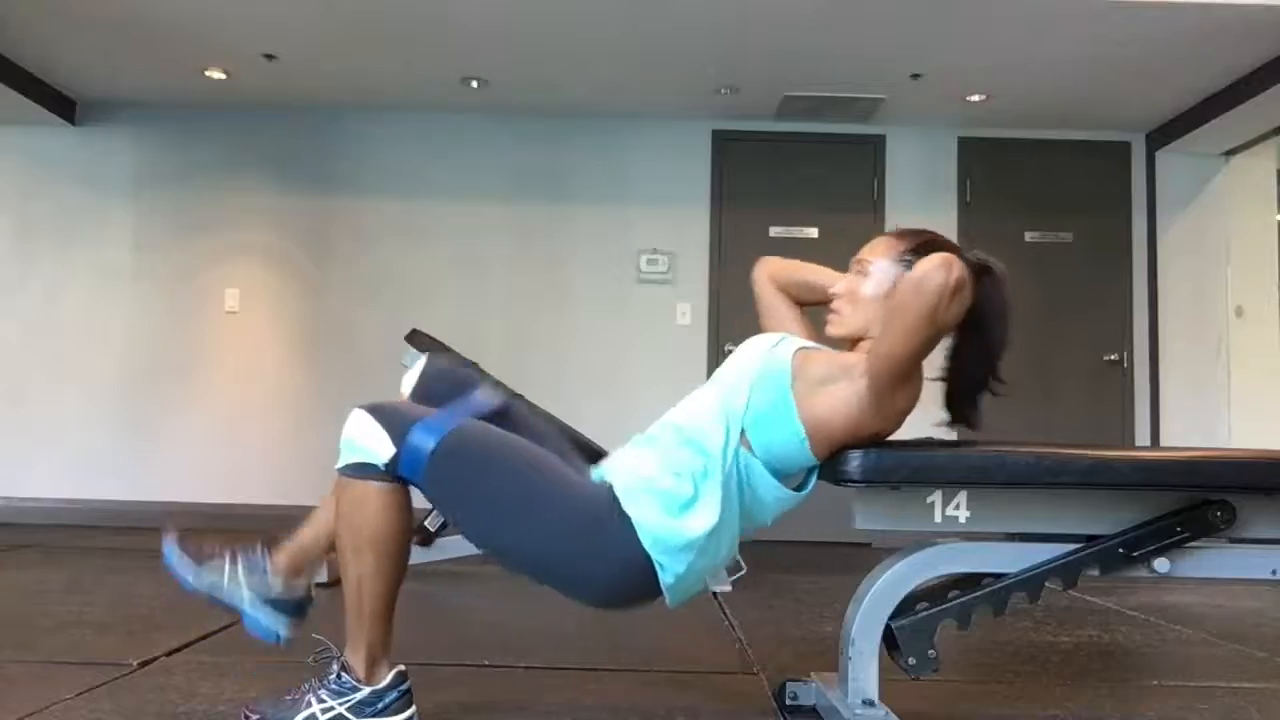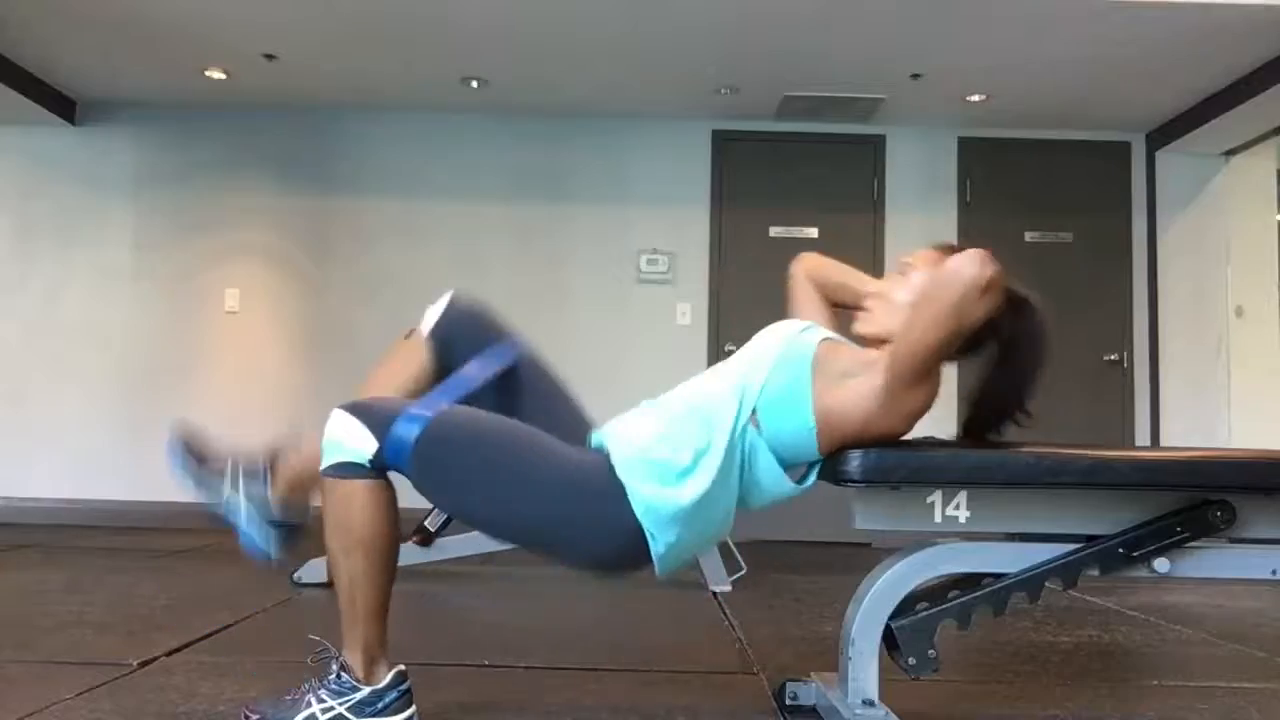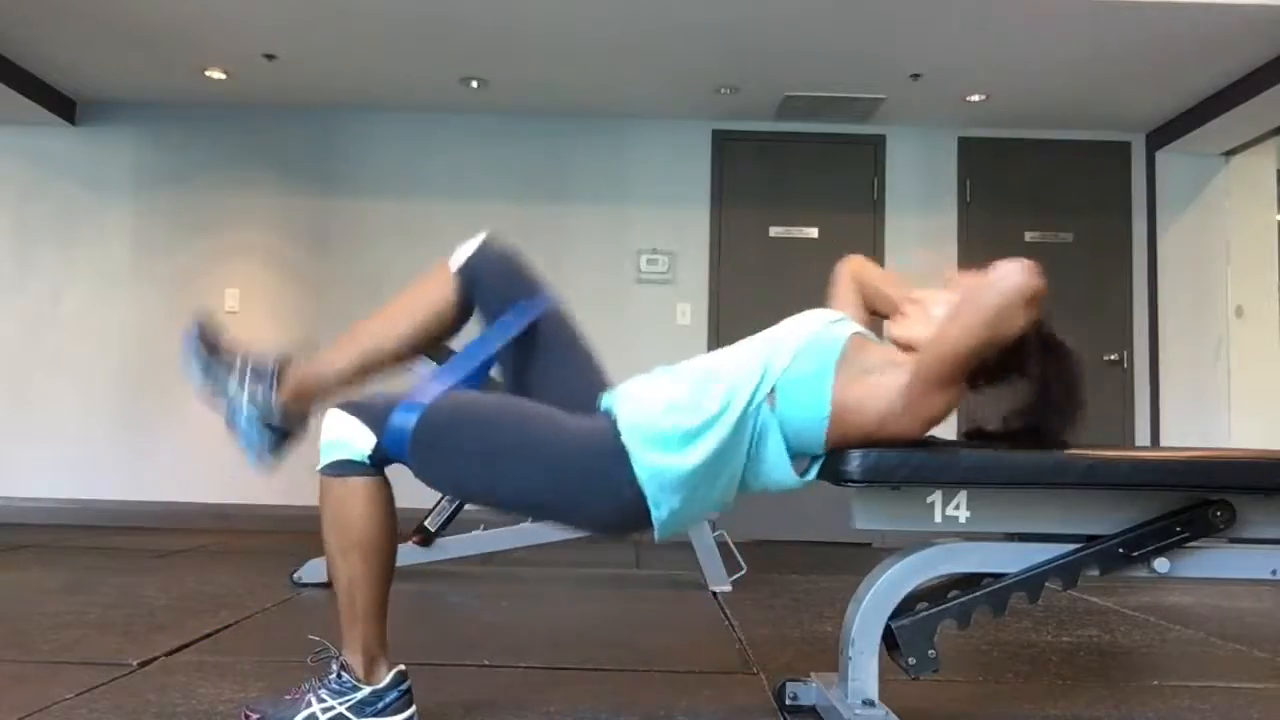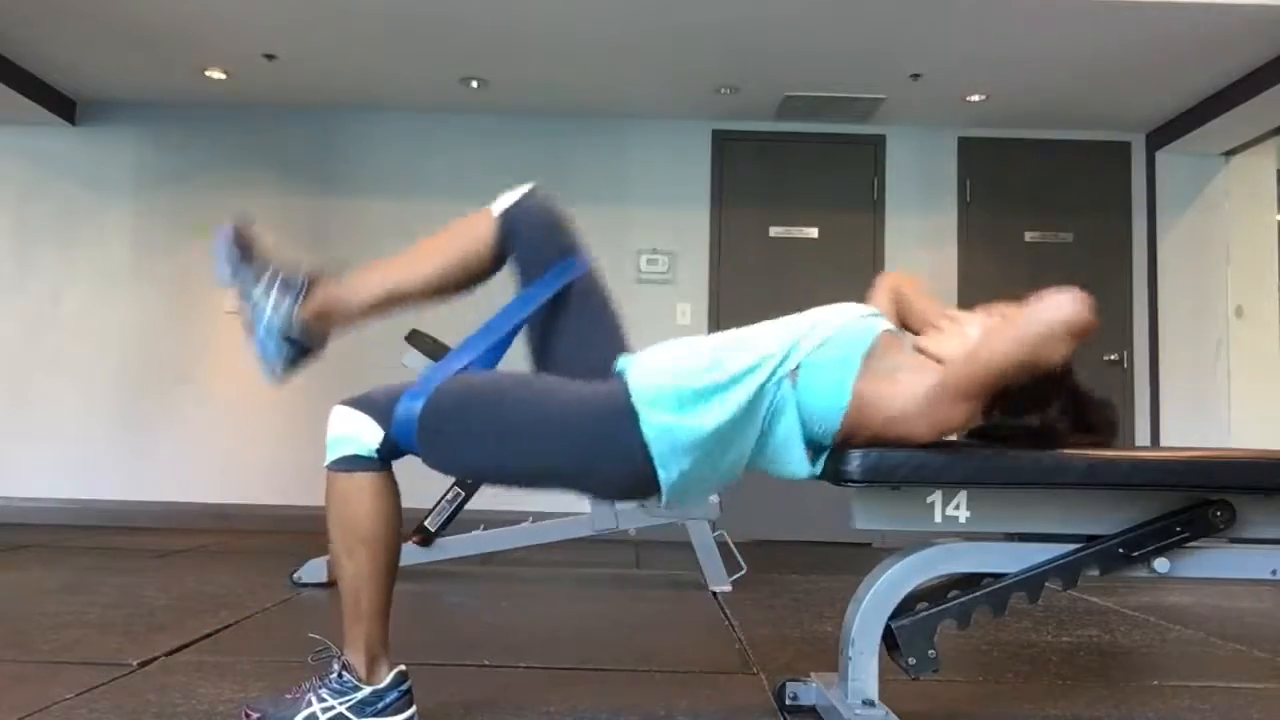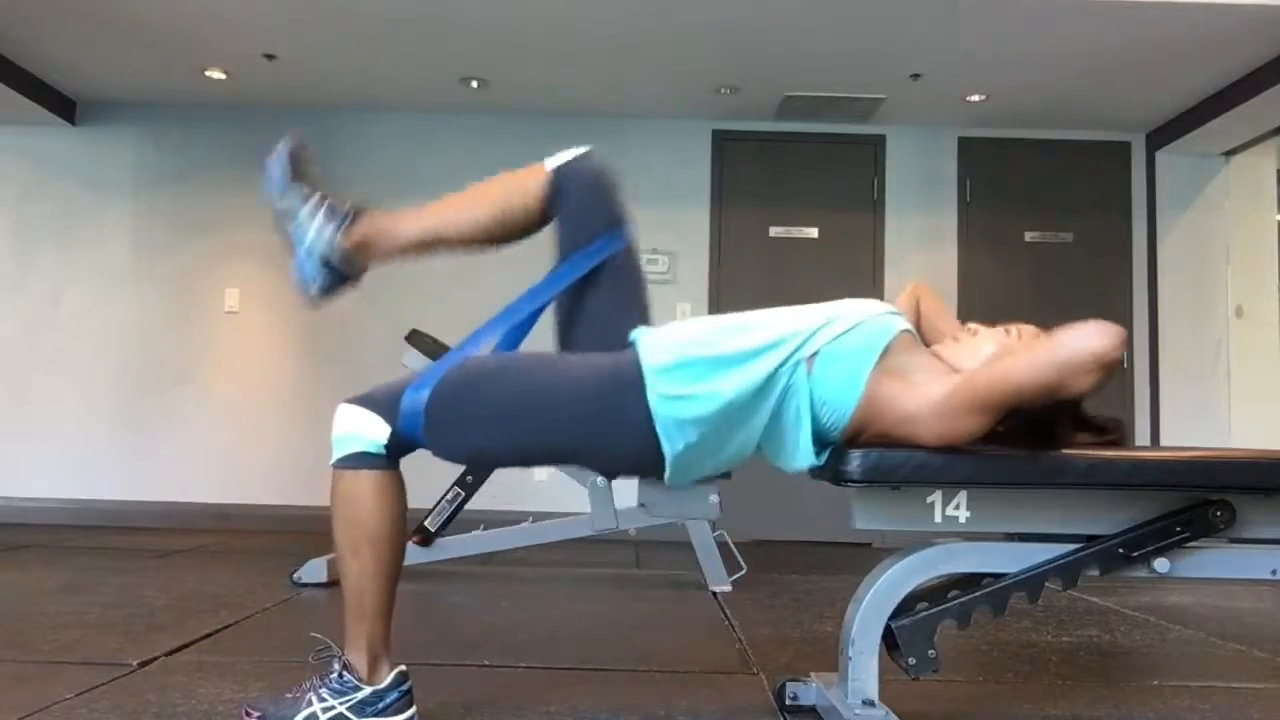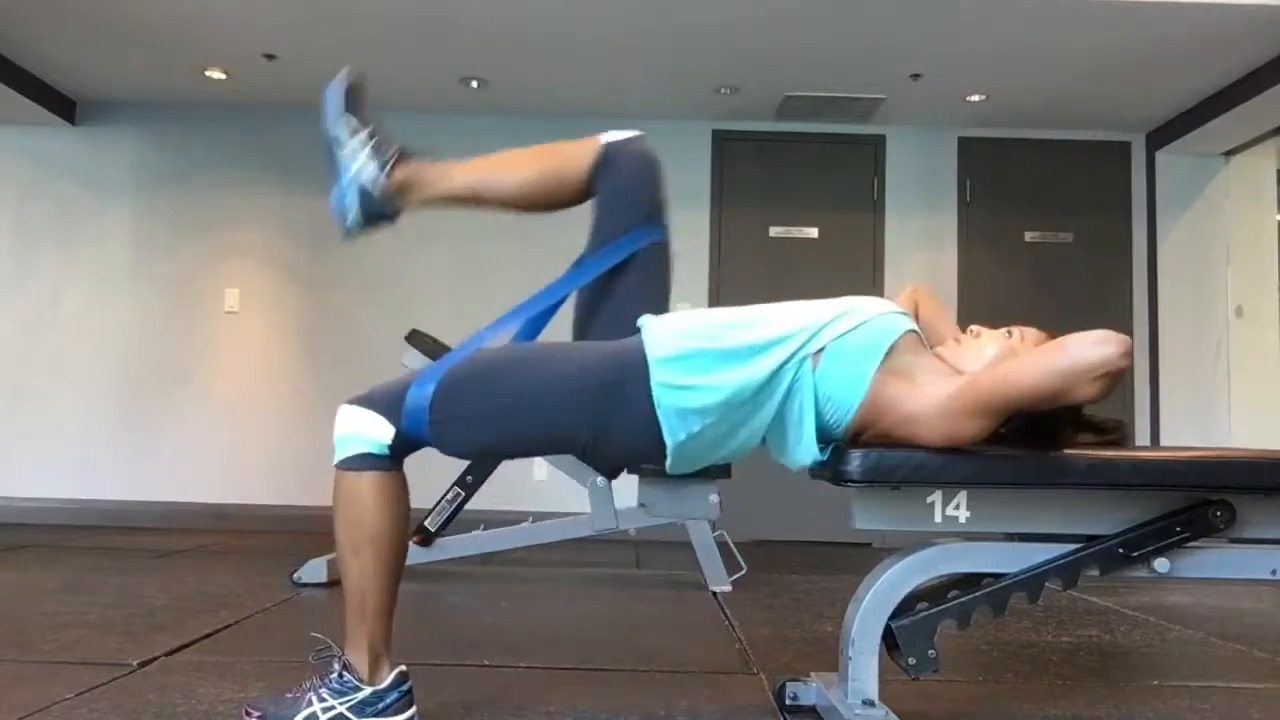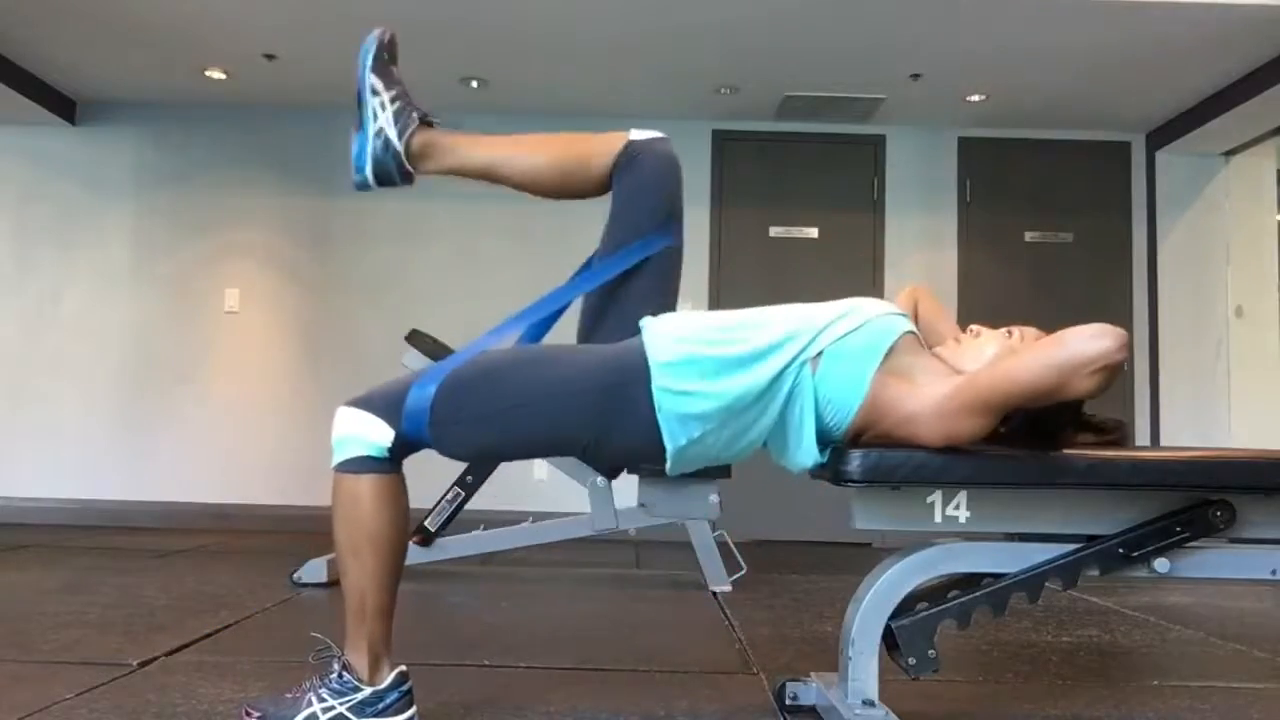
dt=0.1s
person 1, frame 1
left shoulder: (874, 393)
right shoulder: (820, 363)
left elbow: (944, 270)
right elbow: (768, 268)
left wrist: (890, 284)
right wrist: (852, 288)
left hip: (623, 542)
right hip: (610, 492)
left knee: (379, 433)
right knee: (439, 394)
right ankle: (277, 580)
person 1, frame 2
left shoulder: (890, 389)
right shoulder: (837, 357)
left elbow: (975, 271)
right elbow: (805, 265)
left wrist: (929, 284)
right wrist: (881, 294)
left hip: (623, 506)
right hip: (610, 461)
left knee: (361, 428)
right knee: (455, 323)
right ankle: (274, 494)
person 1, frame 3
left shoulder: (908, 393)
right shoulder: (870, 355)
left elbow: (1015, 281)
right elbow: (849, 269)
left wrist: (935, 318)
right wrist: (916, 308)
left hip: (620, 468)
right hip: (614, 425)
left knee: (356, 431)
right knee: (484, 266)
right ankle: (283, 399)
person 1, frame 4
left shoulder: (934, 396)
right shoulder: (897, 352)
left elbow: (1070, 310)
right elbow: (895, 282)
left wrist: (996, 332)
right wrist: (938, 317)
left hip: (633, 432)
right hip: (631, 392)
left knee: (363, 426)
right knee: (526, 216)
right ankle: (312, 312)
person 1, frame 5
left shoulder: (947, 407)
right shoulder: (923, 369)
left elbow: (1100, 343)
right elbow: (916, 292)
left wrist: (1012, 356)
right wrist: (951, 339)
left hip: (639, 405)
right hip: (639, 372)
left knee: (365, 423)
right knee: (577, 177)
right ankle: (347, 244)
person 1, frame 6
left shoulder: (949, 408)
right shoulder: (918, 359)
left elbow: (1106, 350)
right elbow: (922, 291)
left wrist: (985, 356)
right wrist: (954, 336)
left hip: (642, 392)
right hip: (645, 358)
left knee: (370, 424)
right knee: (627, 159)
right ankle: (391, 183)
person 1, frame 7
left shoulder: (945, 410)
right shoulder: (922, 368)
left elbow: (1103, 345)
right elbow: (914, 297)
left wrist: (985, 359)
right wrist: (952, 341)
left hip: (641, 396)
right hip: (645, 359)
left knee: (366, 426)
right knee: (646, 158)
right ankle: (410, 146)
